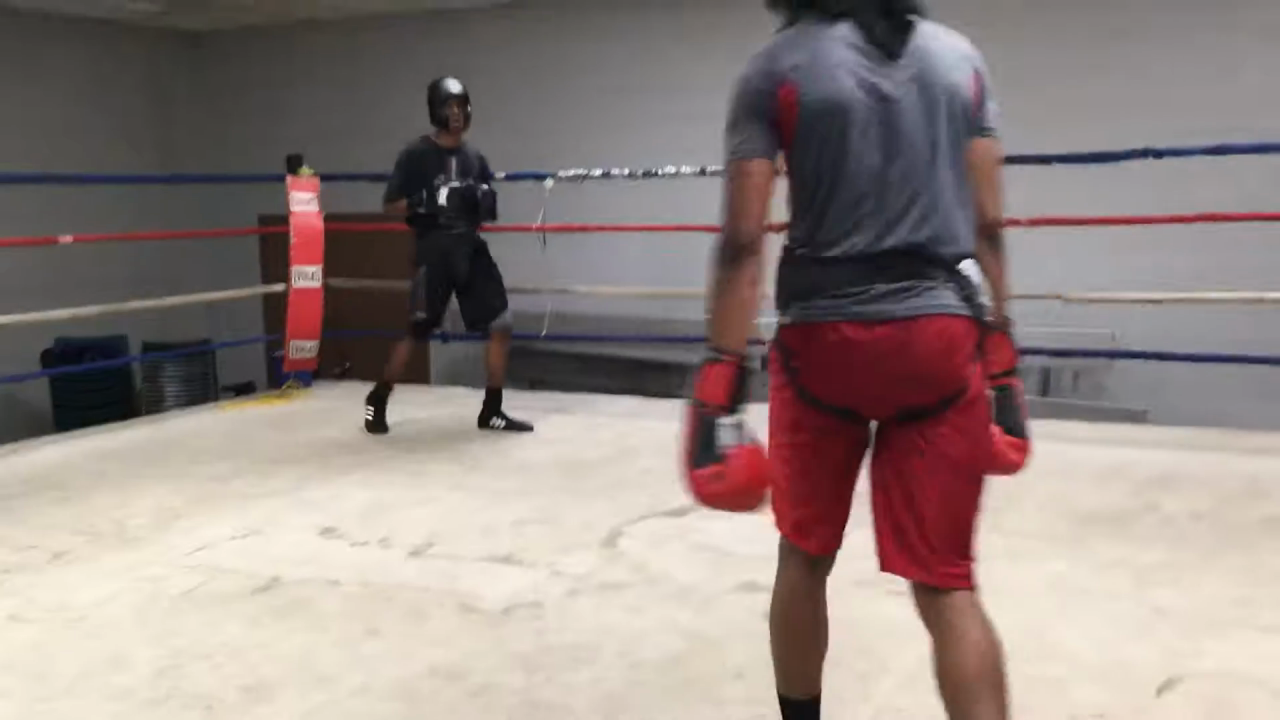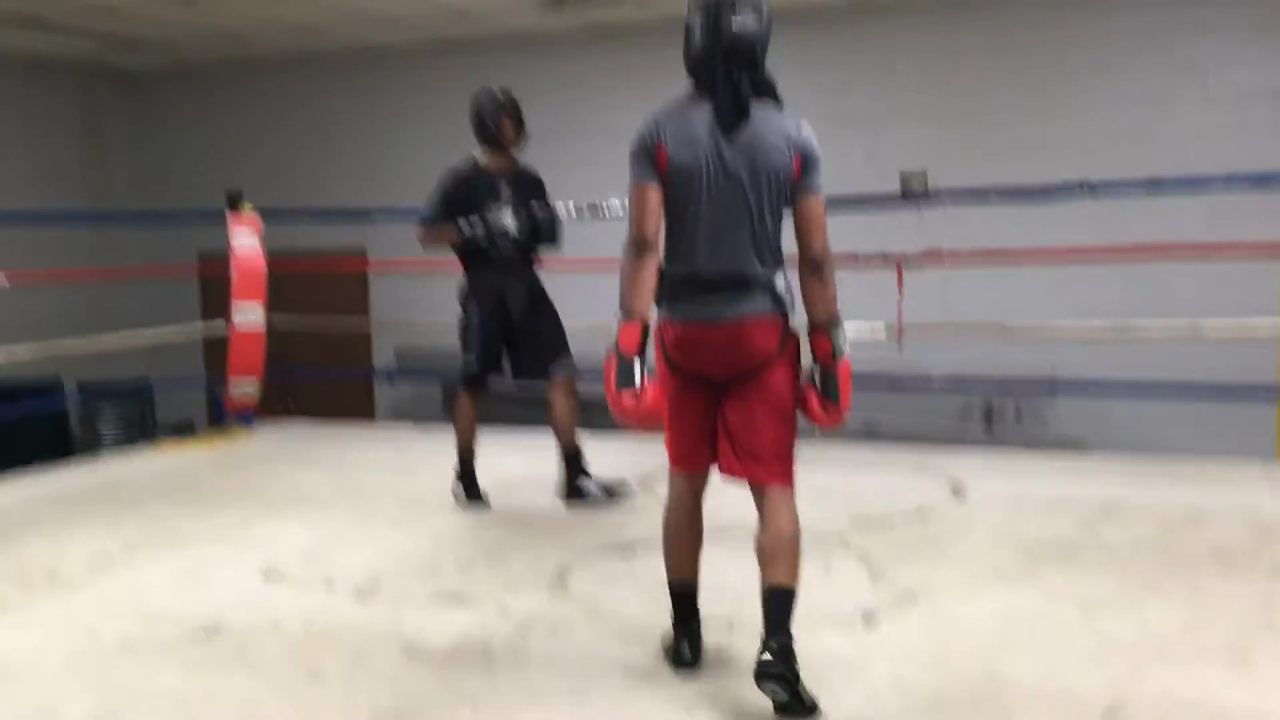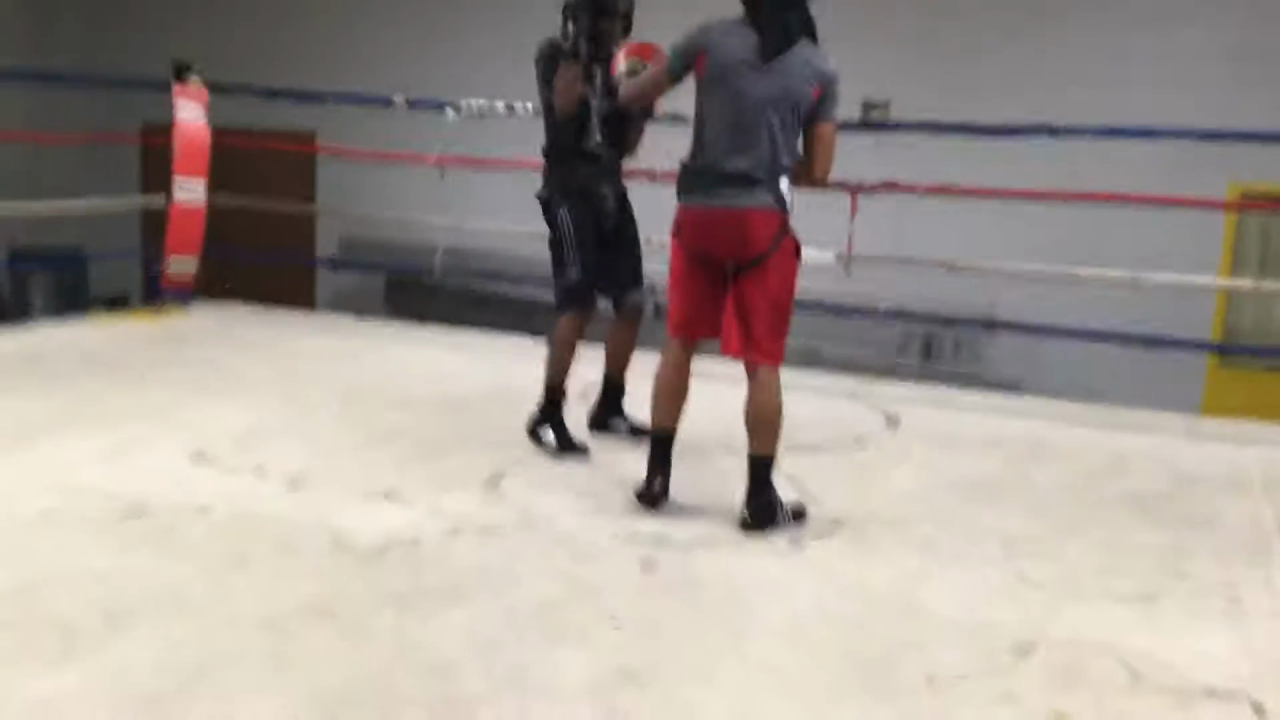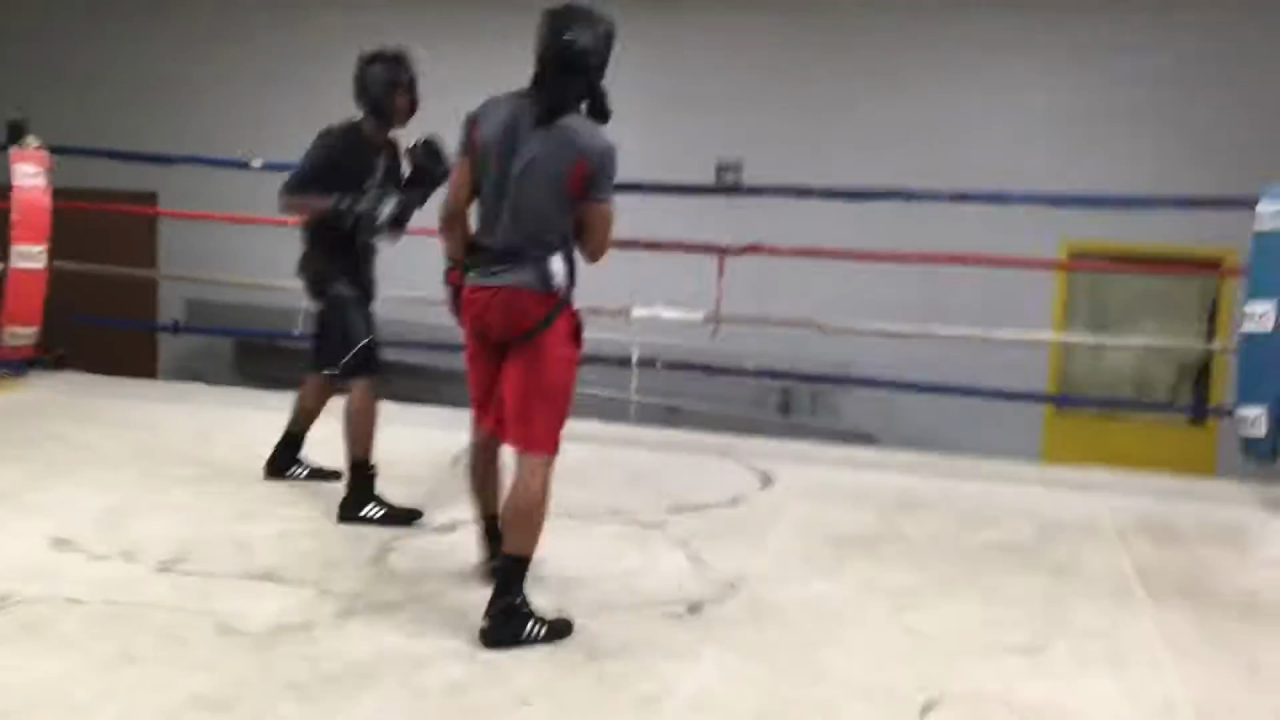
dt=1s
person 1, frame 1
left shoulder: (774, 71)
left elbow: (742, 244)
right elbow: (988, 228)
left wrist: (717, 389)
right wrist: (1001, 361)
left hip: (823, 342)
right hip: (941, 340)
left knee: (806, 559)
right knee: (946, 586)
person 1, frame 2
left shoulder: (660, 132)
right shoulder: (792, 135)
left elbow: (645, 244)
right elbow: (815, 257)
left wrist: (629, 339)
right wrist: (828, 348)
left hip: (685, 331)
right hip: (759, 331)
left knee: (686, 483)
right knee: (773, 492)
left ankle: (685, 631)
right ankle: (777, 648)
person 1, frame 3
right shoulder: (819, 69)
left elbow: (636, 96)
right elbow: (817, 171)
left wrist: (625, 81)
left hip: (701, 215)
right hip: (763, 221)
left knee: (680, 342)
right knee: (762, 363)
left ankle: (658, 474)
right ankle: (761, 499)
person 1, frame 4
left shoulder: (489, 116)
right shoulder: (593, 146)
left elbow: (452, 212)
right elbow: (594, 247)
left wrist: (459, 270)
left hip: (483, 292)
right hip: (539, 300)
left knee: (488, 432)
right knee: (535, 452)
left ankle: (495, 546)
right ankle: (507, 606)
person 2, frame 1
left shoulder: (475, 159)
right shoulder: (416, 154)
right elbow: (391, 206)
left wrist: (486, 205)
right wrist: (428, 201)
left hip: (470, 248)
right hip: (433, 250)
left knee: (500, 325)
right knee: (417, 333)
left ankle: (492, 411)
right ankle: (378, 399)
person 2, frame 2
left shoulder: (530, 181)
right shoulder: (463, 179)
right elbow: (428, 235)
left wrist: (545, 229)
right wrist: (477, 229)
left hip: (525, 285)
right hip: (486, 290)
left knee: (561, 375)
right knee: (474, 384)
left ankle: (575, 477)
right ankle: (465, 473)
person 2, frame 3
right shoulder: (556, 53)
left elbow: (628, 145)
right elbow: (563, 105)
right wrist: (574, 43)
left hip: (610, 190)
right hip: (569, 190)
left knee: (631, 303)
right knee: (578, 303)
left ankle: (608, 407)
right ankle: (548, 415)
person 2, frame 4
left shoulder: (388, 150)
right shoulder: (340, 142)
left elbow: (392, 215)
right elbow: (291, 199)
left wrist: (421, 184)
right wrist: (347, 208)
left hip: (355, 266)
right hip: (332, 267)
left knee: (330, 369)
right knee: (362, 374)
left ankle: (285, 456)
right ankle: (359, 494)
